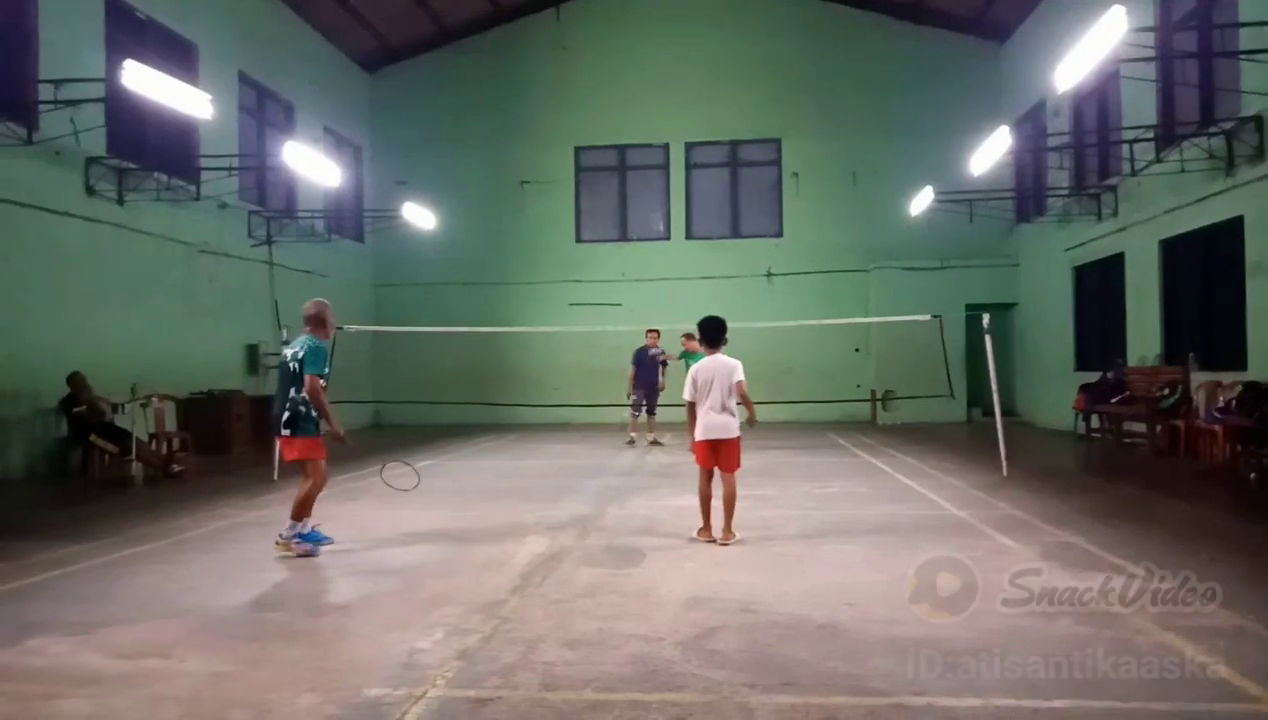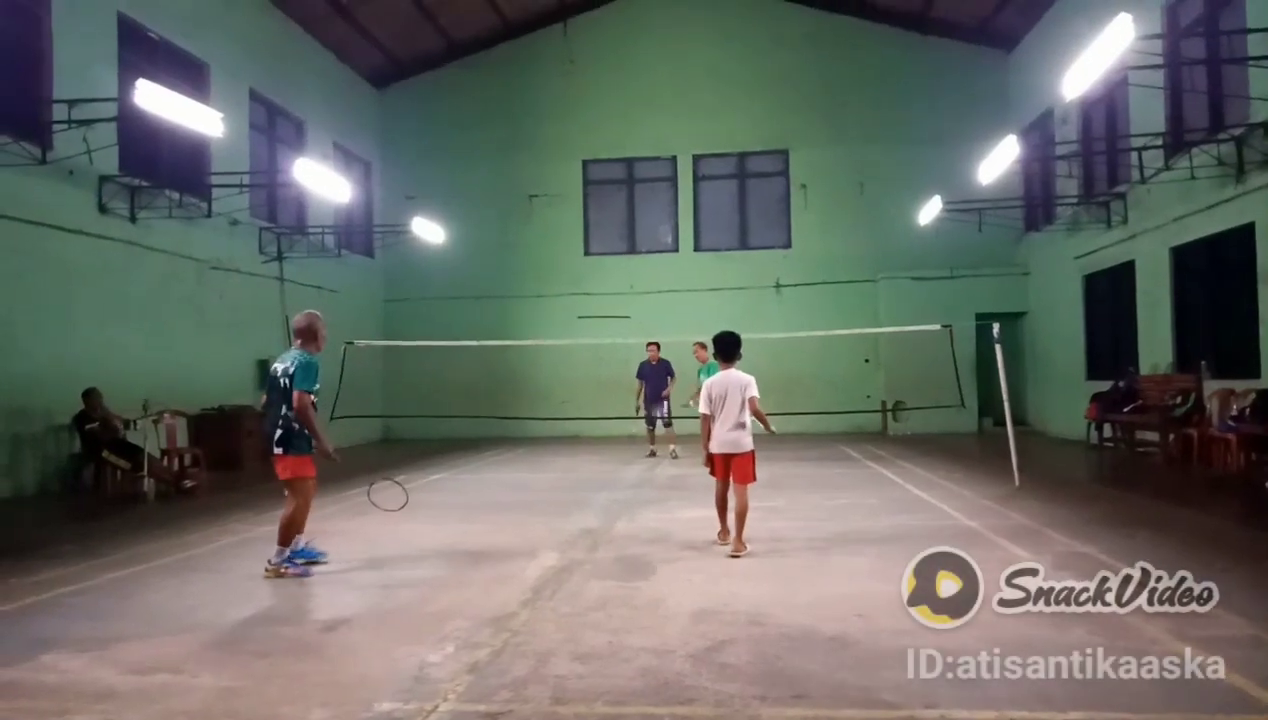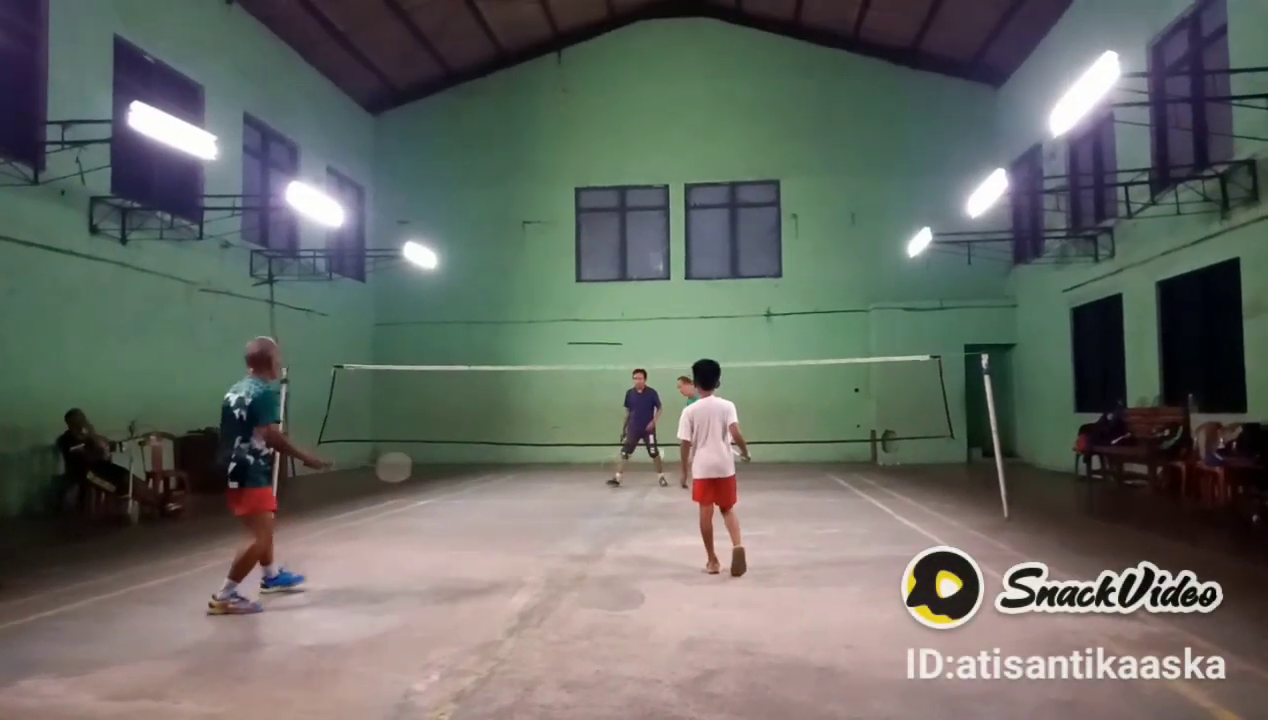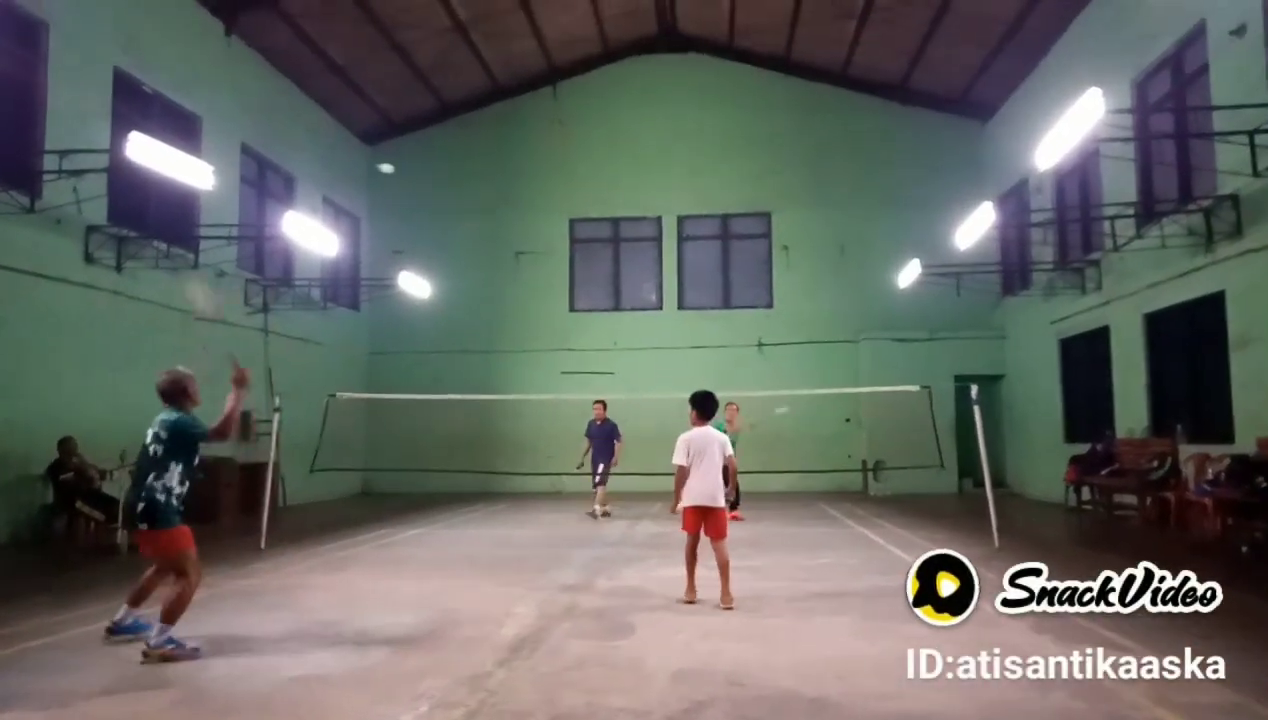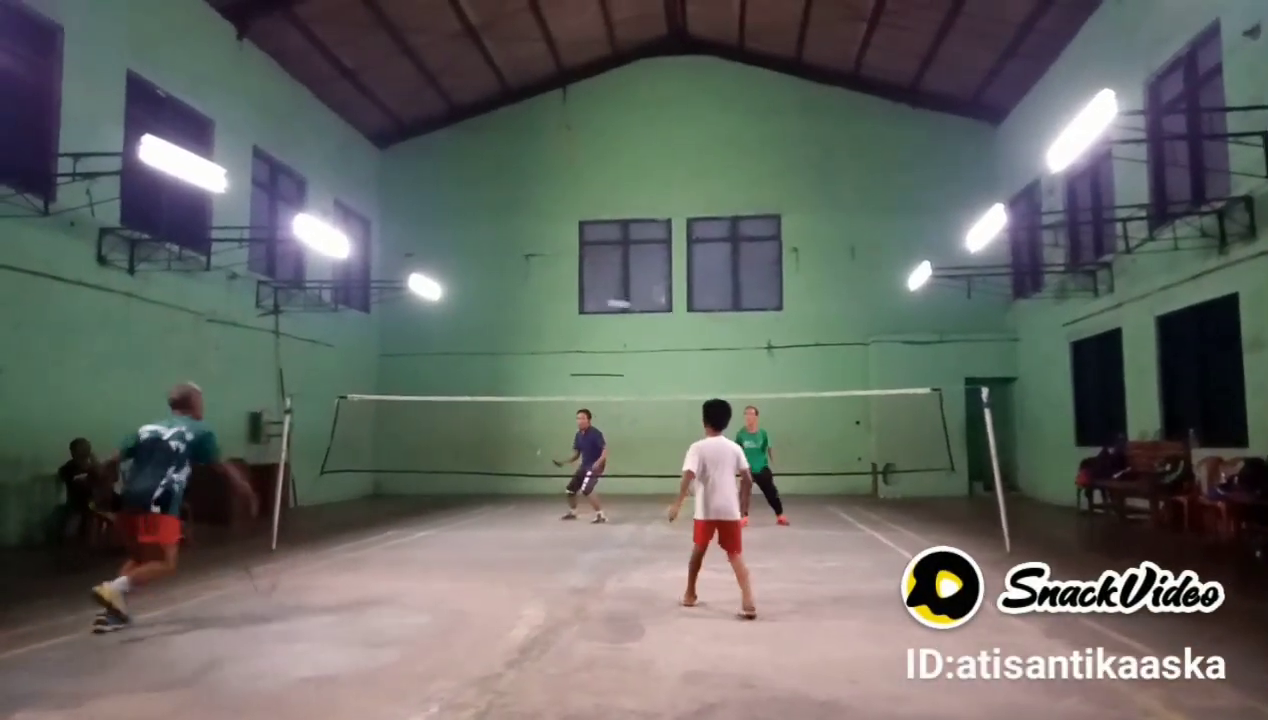
dt=0.7s
person 1, frame 1
left shoulder: (294, 346)
right shoulder: (316, 347)
right elbow: (312, 388)
right wrist: (332, 423)
left hip: (287, 421)
right hip: (300, 424)
left knee: (312, 476)
right knee: (317, 478)
left ankle: (304, 529)
right ankle: (288, 533)
person 1, frame 2
left shoulder: (283, 360)
right shoulder: (307, 362)
left elbow: (267, 402)
right elbow: (301, 405)
right wrist: (321, 440)
left hip: (281, 438)
right hip: (293, 441)
left knee: (303, 493)
right knee: (299, 499)
left ankle: (297, 547)
right ankle: (278, 561)
person 1, frame 3
left shoulder: (235, 390)
right shoulder: (265, 393)
right elbow: (271, 435)
right wrist: (306, 458)
left hip: (233, 470)
right hip: (248, 473)
left knee: (265, 526)
right knee: (260, 536)
left ankle: (272, 575)
right ankle: (225, 596)
person 1, frame 4
left shoulder: (167, 421)
right shoulder: (180, 423)
right elbow: (223, 431)
right wrist: (237, 390)
left hip: (150, 507)
right hip: (159, 512)
left knee: (165, 567)
right knee: (189, 576)
left ankle: (122, 621)
right ankle: (159, 642)
person 1, frame 5
left shoulder: (147, 429)
right shoulder: (199, 433)
left elbow: (113, 461)
right elbow: (225, 468)
right wrist: (249, 493)
left hip: (131, 498)
right hip: (159, 501)
left knee: (139, 558)
right knee: (163, 563)
left ankle: (109, 613)
right ankle: (113, 589)
person 2, frame 1
left shoulder: (696, 369)
right shoulder: (733, 365)
left elbow: (690, 406)
right elbow: (742, 392)
left wrist: (692, 434)
right wrist: (752, 414)
left hip: (704, 431)
right hip: (728, 429)
left knee: (705, 479)
right knee: (728, 478)
left ankle: (706, 529)
right ankle: (727, 531)
person 2, frame 2
left shoulder: (710, 383)
right shoulder: (746, 380)
left elbow: (705, 419)
right elbow: (754, 409)
left wrist: (705, 449)
right wrist: (768, 427)
left hip: (718, 444)
right hip: (741, 443)
left knee: (721, 487)
right knee: (741, 490)
left ankle: (724, 531)
right ankle: (738, 541)
person 2, frame 3
left shoulder: (690, 411)
right shoulder: (727, 406)
left elbow: (685, 445)
right elbow: (736, 434)
left wrist: (684, 472)
right wrist: (745, 452)
left hip: (701, 469)
right hip: (725, 467)
left knee: (706, 513)
right knee: (728, 510)
left ankle: (712, 560)
right ankle: (737, 545)
person 2, frame 4
left shoulder: (686, 438)
right shoulder: (722, 438)
left elbow: (681, 471)
right elbow: (733, 466)
left wrist: (676, 498)
left hip: (692, 498)
right hip: (715, 498)
left knee: (692, 542)
right knee: (719, 545)
left ankle: (691, 589)
right ankle: (726, 594)
person 2, frame 5
left shoulder: (698, 448)
right shoulder: (734, 448)
left elbow: (688, 476)
right elbow: (747, 479)
left wrist: (677, 504)
right wrist: (742, 503)
left hip: (706, 510)
right hip: (730, 510)
left knee: (698, 551)
right knee: (735, 556)
left ankle: (690, 594)
right ankle: (747, 601)
